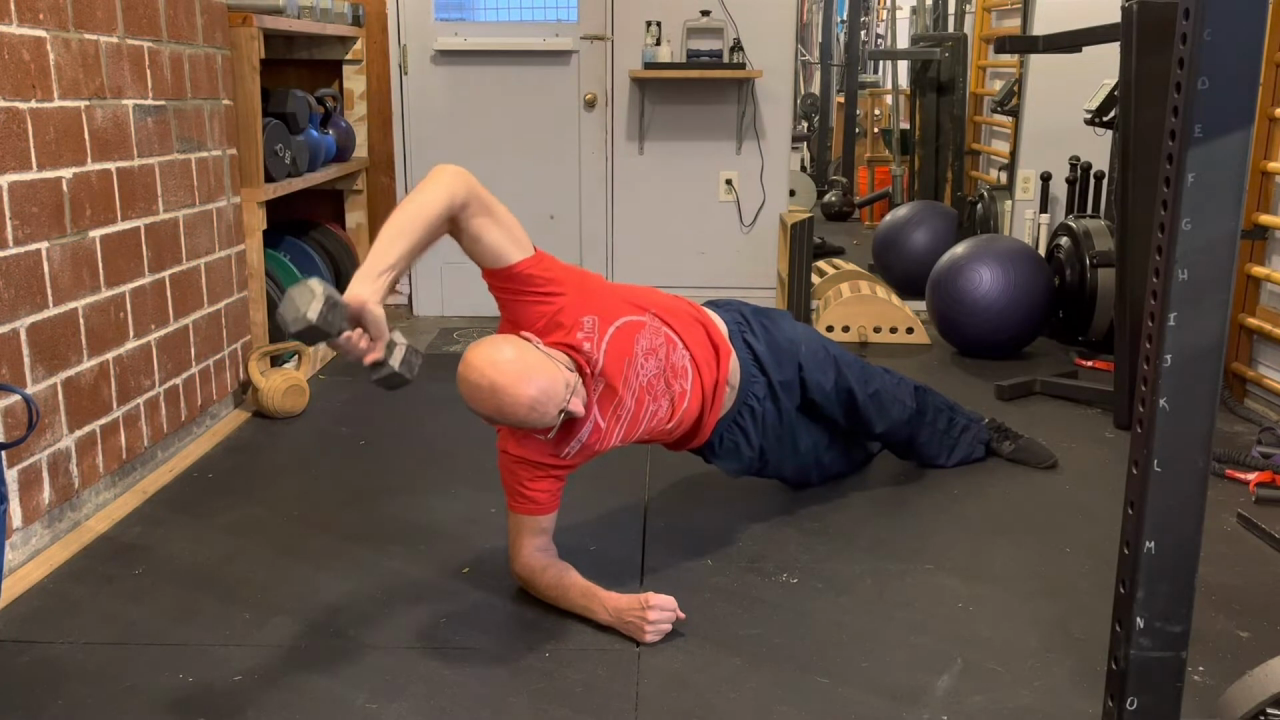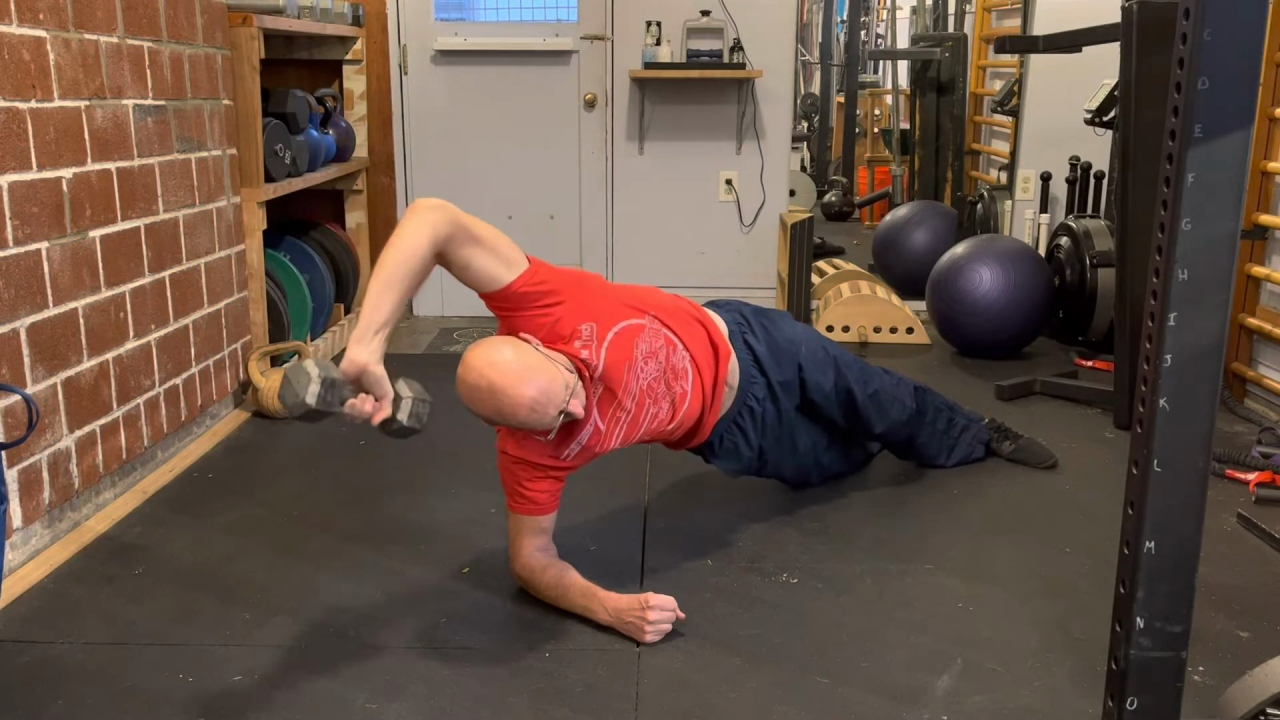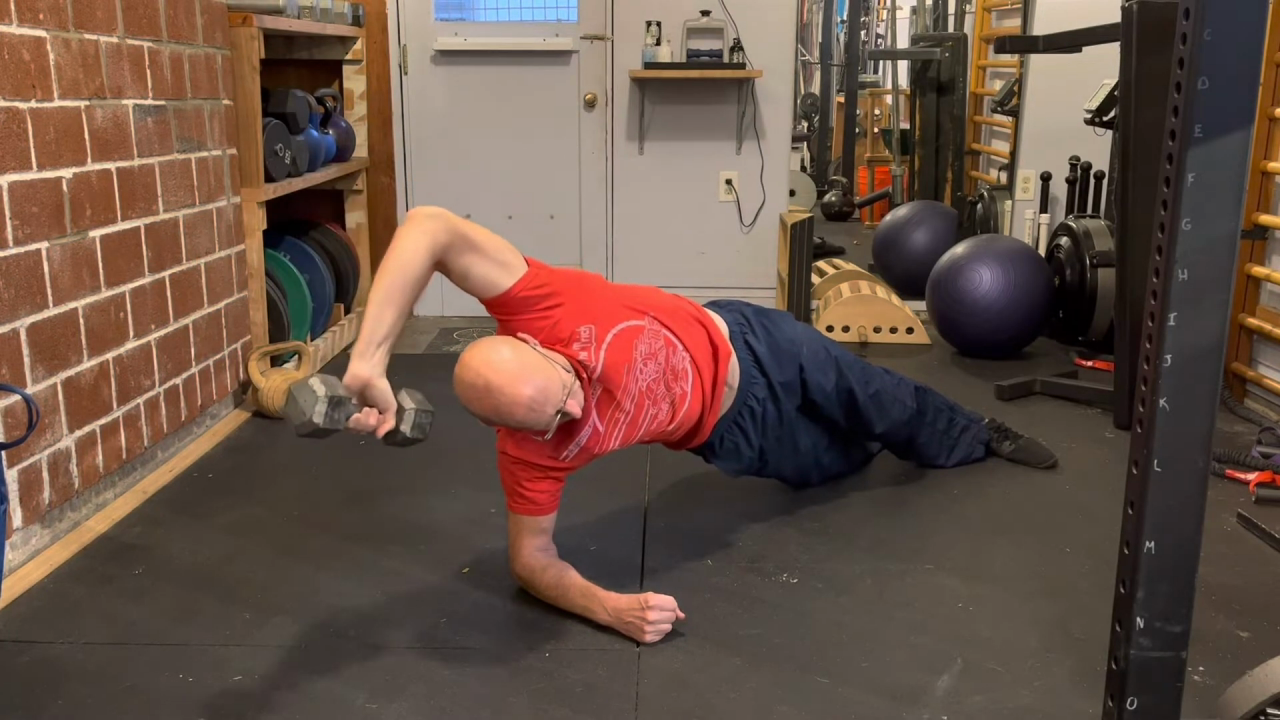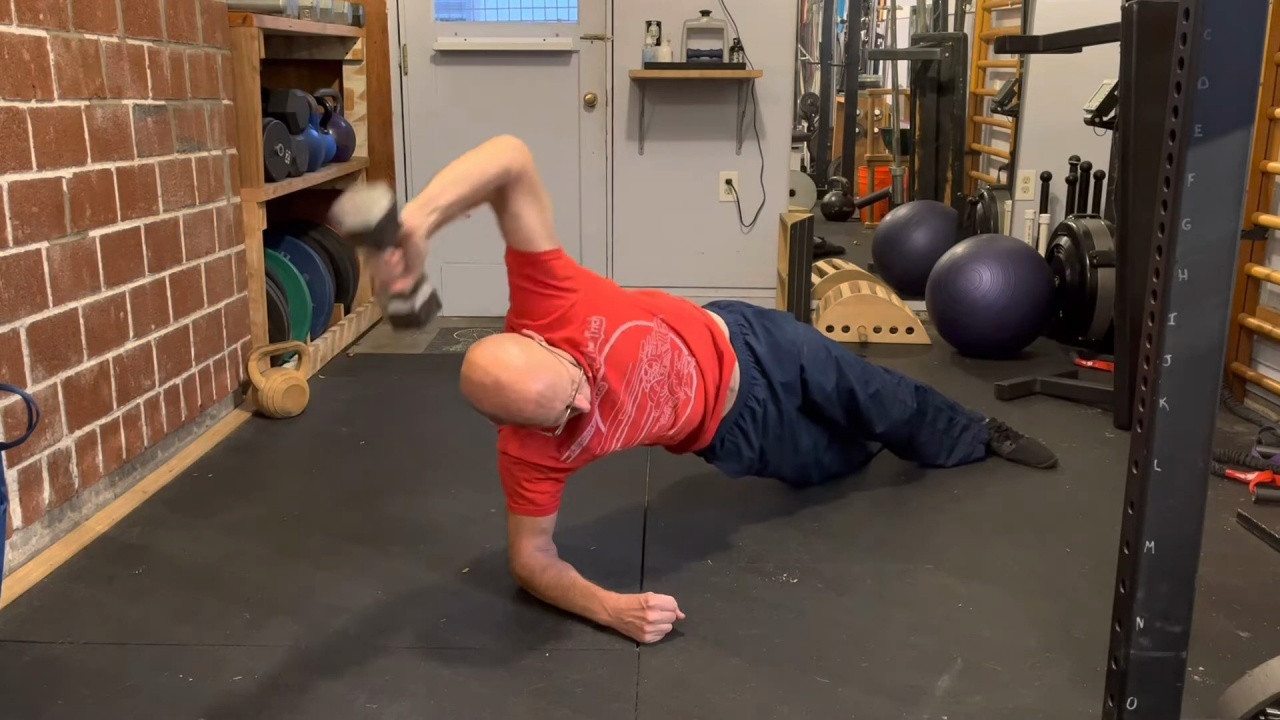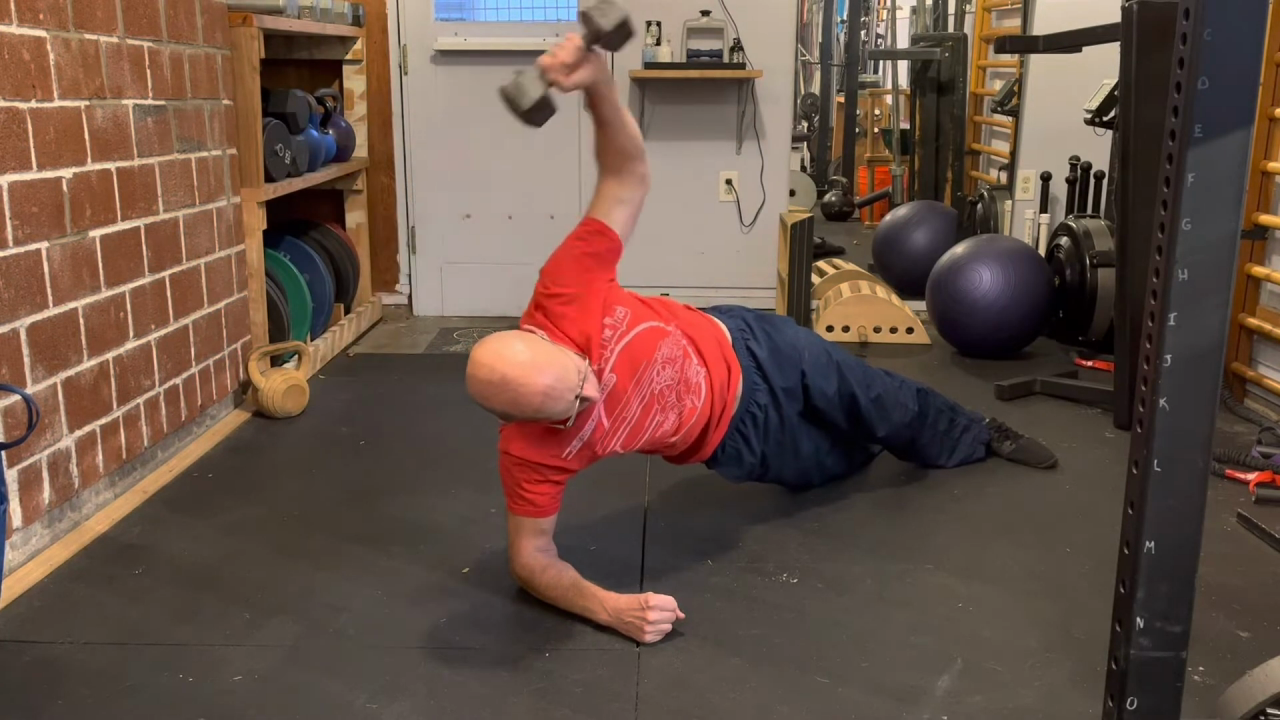
dt=0.4s
person 1, frame 1
left shoulder: (539, 302)
right shoulder: (531, 447)
left elbow: (454, 187)
right elbow: (531, 558)
left wrist: (370, 282)
right wrist: (609, 607)
left hip: (744, 343)
right hip: (732, 432)
left knee: (889, 406)
right knee: (834, 462)
left ankle: (978, 435)
right ankle: (921, 444)
person 1, frame 2
left shoulder: (538, 305)
right shoulder: (529, 450)
left elbow: (433, 218)
right elbow: (531, 558)
left wrist: (368, 340)
right wrist: (610, 609)
left hip: (743, 344)
right hip: (729, 433)
left knee: (886, 405)
right knee: (837, 462)
left ankle: (979, 434)
right ankle: (927, 450)
person 1, frame 3
left shoulder: (536, 309)
right shoulder: (530, 450)
left elbow: (431, 225)
right elbow: (531, 560)
left wrist: (371, 351)
right wrist: (611, 609)
left hip: (742, 345)
right hip: (729, 433)
left knee: (885, 405)
right knee: (835, 462)
left ankle: (979, 435)
right ankle: (926, 447)
person 1, frame 4
left shoulder: (547, 309)
right shoulder: (528, 449)
left elbow: (513, 161)
right elbow: (531, 559)
left wrist: (416, 217)
right wrist: (610, 609)
left hip: (741, 346)
right hip: (729, 434)
left knee: (886, 405)
right knee: (837, 461)
left ankle: (979, 435)
right ankle: (947, 448)
person 1, frame 5
left shoulder: (563, 303)
right shoulder: (531, 451)
left elbow: (628, 176)
right elbow: (531, 557)
left wrist: (599, 83)
right wrist: (609, 608)
left hip: (745, 350)
right hip: (735, 440)
left knee: (893, 411)
right knee: (840, 461)
left ankle: (982, 436)
